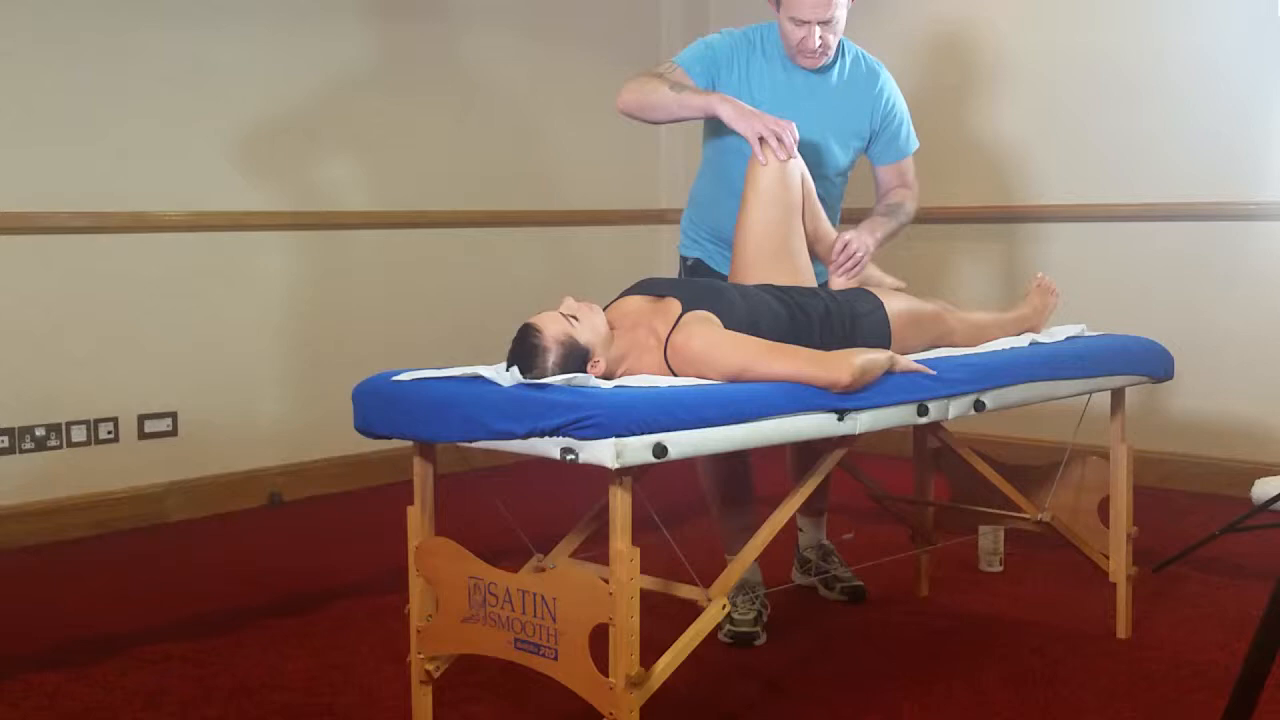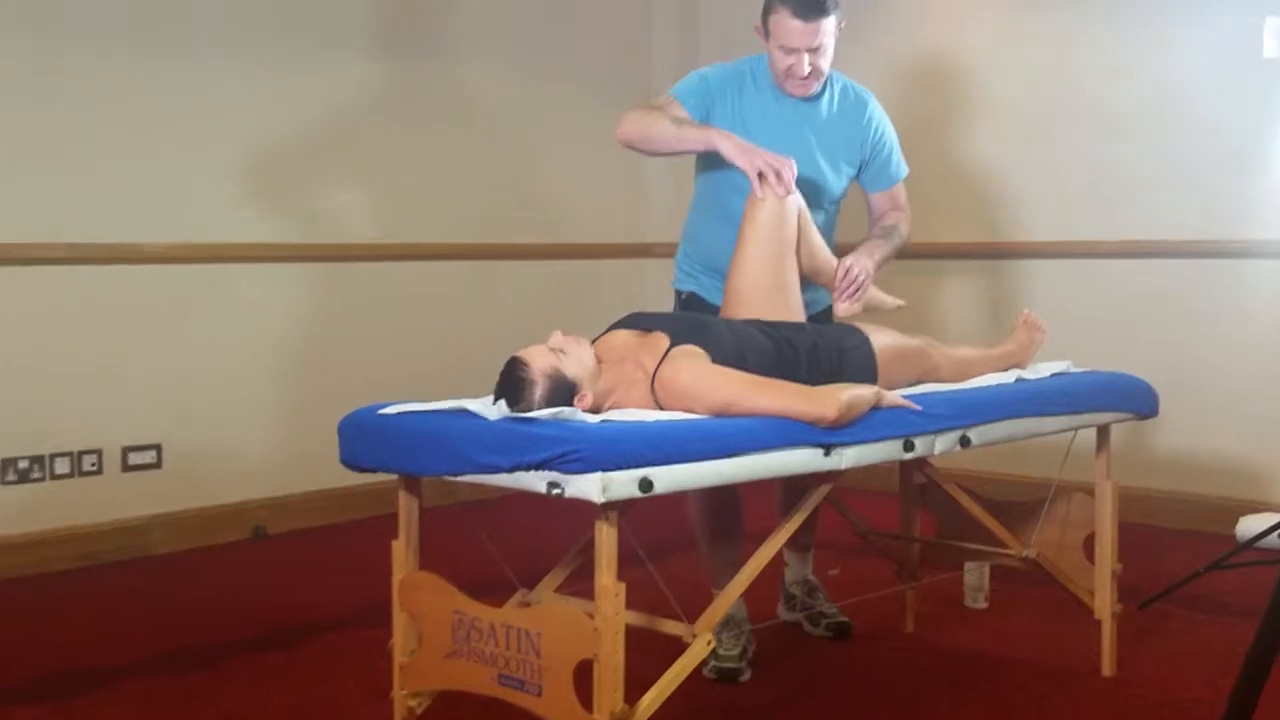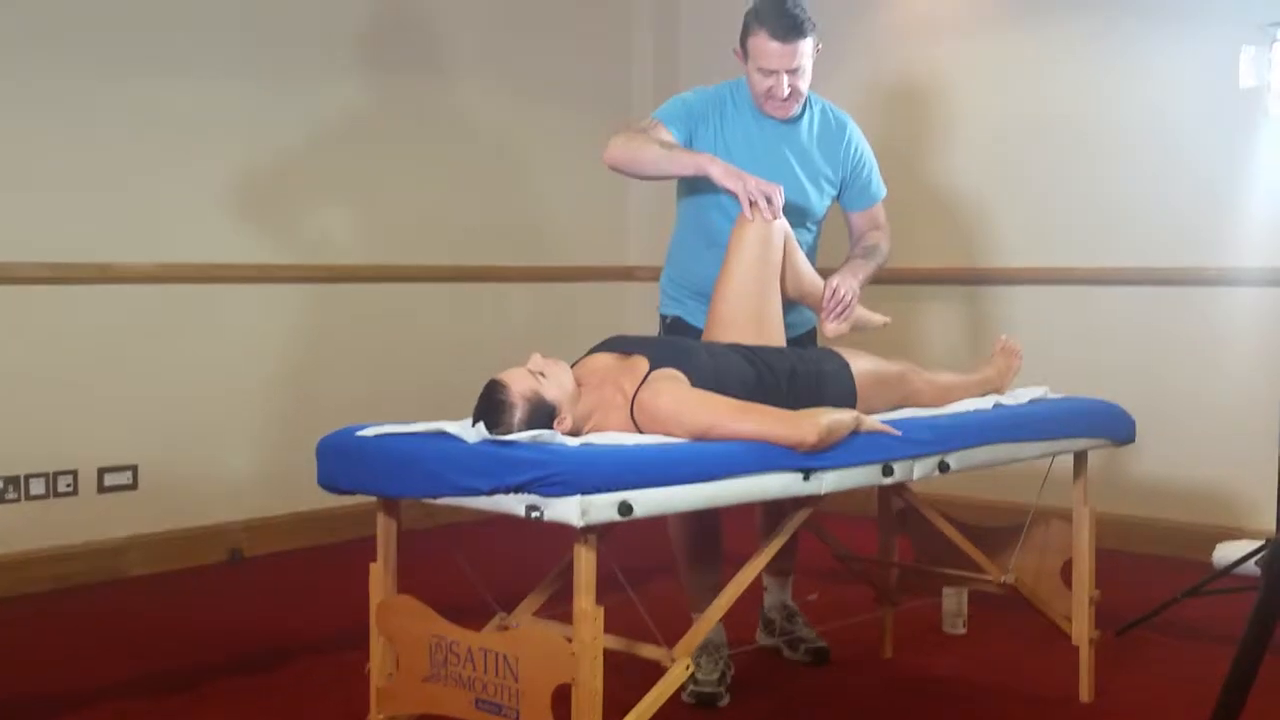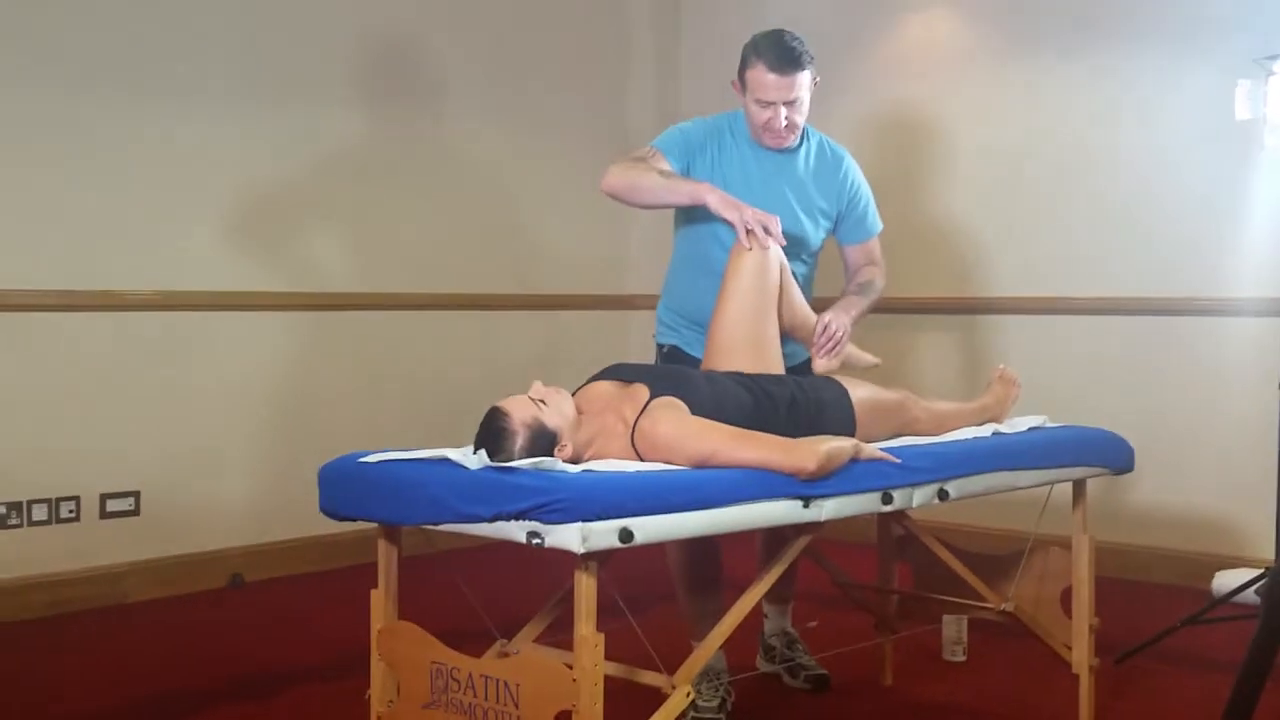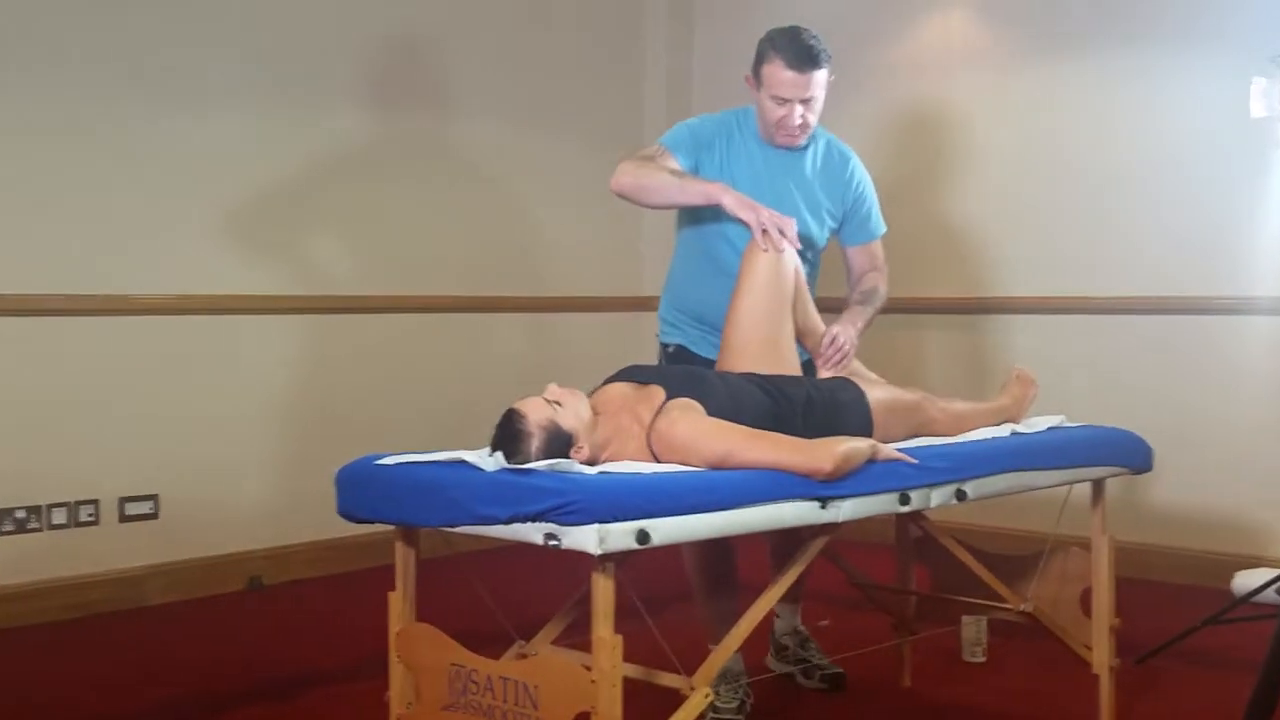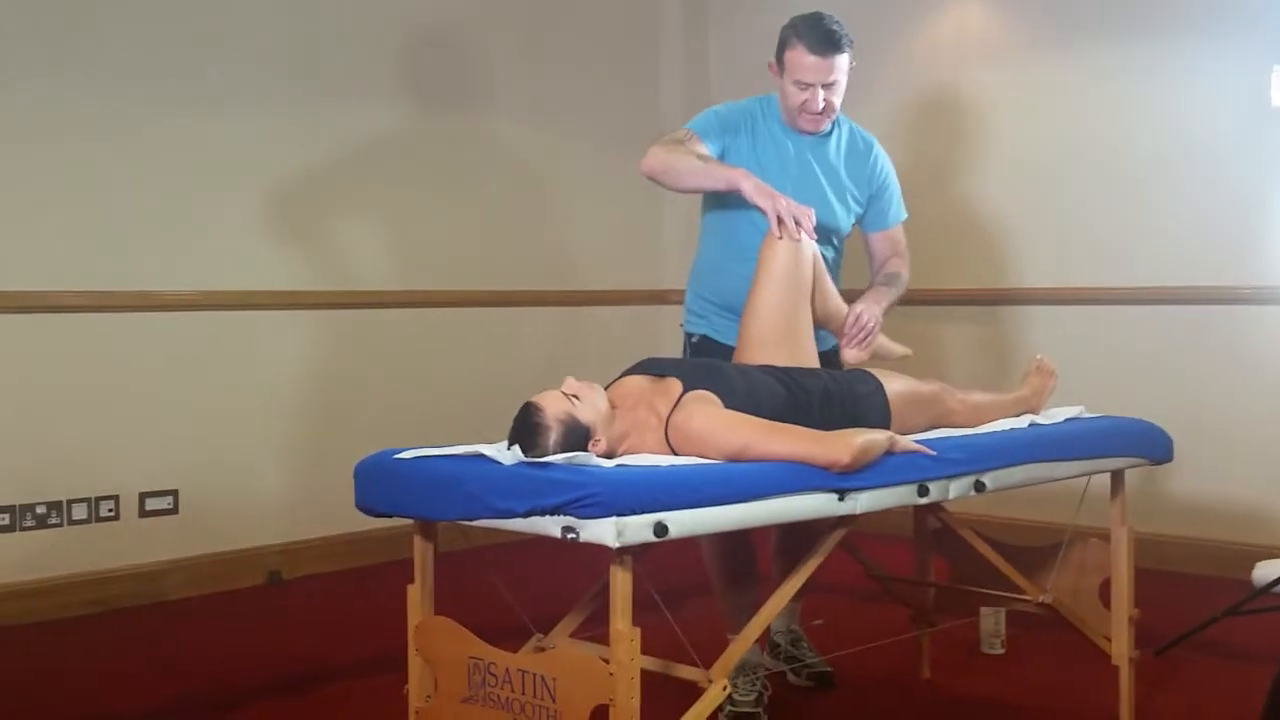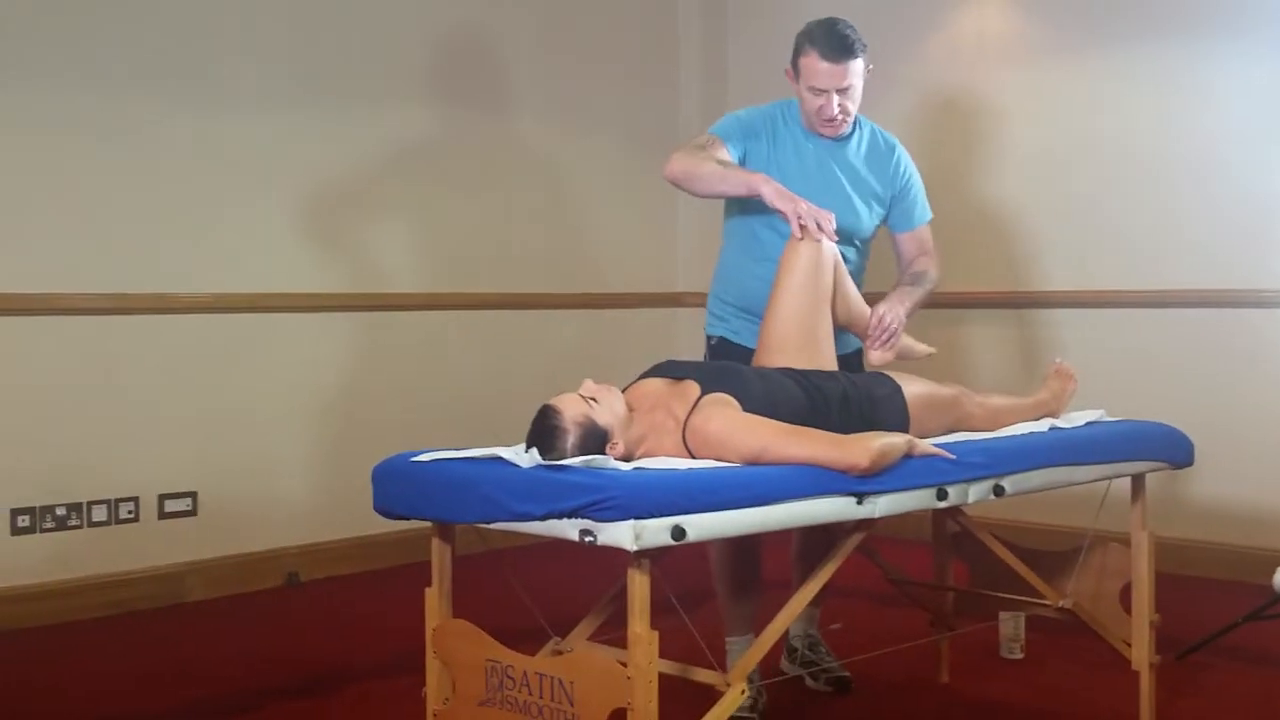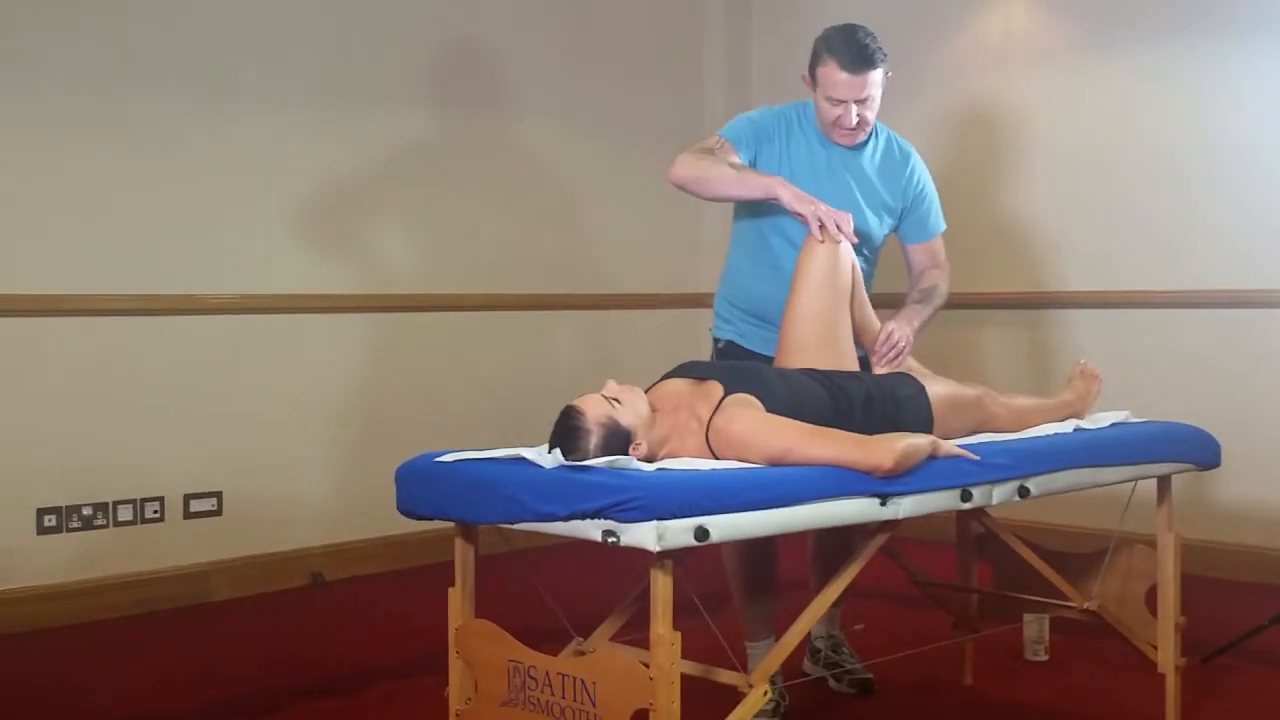
dt=0.3s
person 1, frame 1
left shoulder: (873, 85)
right shoulder: (730, 52)
left elbow: (901, 189)
right elbow: (632, 97)
left wrist: (870, 232)
right wrist: (726, 106)
left hip: (811, 276)
right hip: (716, 268)
left ankle: (813, 546)
right ankle: (741, 572)
person 1, frame 2
left shoulder: (861, 113)
right shoulder: (722, 84)
left elbow: (894, 212)
right elbow: (632, 127)
left wrist: (868, 255)
right wrist: (723, 140)
left hip: (806, 309)
right hip: (711, 301)
left ankle: (799, 580)
right ankle: (728, 607)
person 1, frame 3
left shoulder: (840, 134)
right shoulder: (703, 109)
left elbow: (873, 232)
right elbow: (619, 152)
left wrist: (851, 274)
right wrist: (715, 166)
left hip: (789, 331)
right hip: (695, 325)
left ankle: (778, 605)
person 1, frame 4
left shoulder: (837, 168)
right shoulder: (700, 140)
left elbow: (870, 267)
right elbow: (616, 179)
left wrist: (844, 311)
right wrist: (713, 196)
left hip: (784, 362)
right hip: (692, 355)
left ankle: (778, 632)
person 1, frame 5
left shoulder: (843, 169)
right shoulder: (707, 136)
left elbow: (871, 272)
right elbow: (627, 178)
left wrist: (850, 323)
right wrist: (728, 196)
left hip: (789, 358)
right hip: (697, 352)
left ankle: (791, 629)
person 1, frame 6
left shoulder: (866, 155)
right shoulder: (733, 123)
left elbow: (893, 256)
right elbow: (657, 161)
left wrist: (874, 301)
right wrist: (747, 182)
left hip: (813, 347)
right hip: (721, 340)
left ankle: (787, 629)
person 1, frame 7
left shoulder: (888, 157)
right shoulder: (753, 128)
left elbow: (922, 257)
right elbow: (681, 167)
left wrist: (900, 300)
right wrist: (767, 186)
left hip: (835, 352)
right hip: (742, 344)
left ankle: (805, 634)
person 1, frame 8
left shoulder: (903, 165)
right shoulder: (765, 130)
left elbow: (933, 270)
right elbow: (685, 169)
left wrist: (908, 319)
right wrist: (784, 190)
right hip: (750, 349)
left ankle: (826, 634)
right ankle: (760, 654)
person 2, frame 1
left shoulder: (615, 322)
right shoulder: (689, 346)
right elbow: (842, 370)
right wrist: (890, 359)
left hip: (761, 298)
right hip: (843, 321)
left knee: (780, 155)
right knee: (944, 317)
left ankle: (830, 250)
right ankle: (1024, 318)
person 2, frame 2
left shoulder: (604, 355)
right shoulder: (676, 381)
right elbow: (827, 405)
right wrist: (876, 394)
left hip: (755, 335)
right hip: (830, 357)
left knee: (776, 191)
right knee: (930, 353)
left ankle: (837, 280)
right ankle: (1008, 354)
person 2, frame 3
left shoulder: (583, 378)
right shoulder: (656, 404)
right elbow: (807, 429)
right wrist: (855, 419)
left hip: (734, 355)
right hip: (811, 381)
left knee: (765, 217)
right knee: (910, 379)
left ankle: (826, 302)
right ankle: (987, 379)
person 2, frame 4
left shoulder: (584, 408)
right shoulder: (657, 431)
right elbow: (807, 458)
right wrist: (854, 446)
left hip: (734, 387)
right hip: (807, 409)
left knee: (759, 247)
right knee: (910, 407)
left ankle: (818, 338)
right ankle: (986, 408)
person 2, frame 5
left shoulder: (596, 410)
right shoulder: (673, 434)
right elbow: (822, 460)
right wrist: (871, 448)
left hip: (747, 387)
right hip: (822, 411)
left knee: (772, 244)
right knee: (924, 407)
left ankle: (824, 349)
right ankle: (1002, 409)
person 2, frame 6
left shoulder: (619, 399)
right shoulder: (691, 426)
right elbow: (841, 451)
right wrist: (888, 439)
left hip: (765, 377)
right hip: (842, 402)
left knee: (790, 237)
right knee: (944, 398)
right ankle: (1022, 399)
person 2, frame 7
left shoulder: (631, 406)
right shoulder: (708, 430)
right elbow: (859, 455)
right wrist: (908, 442)
left hip: (783, 383)
right hip: (863, 406)
left knee: (812, 242)
right knee: (962, 402)
right ankle: (1041, 405)
person 2, frame 8
left shoulder: (655, 406)
right shoulder: (732, 430)
right elbow: (883, 457)
right wrist: (932, 443)
left hip: (806, 387)
right hip: (883, 407)
left knee: (828, 241)
right knee: (986, 403)
right ankle: (1065, 404)
